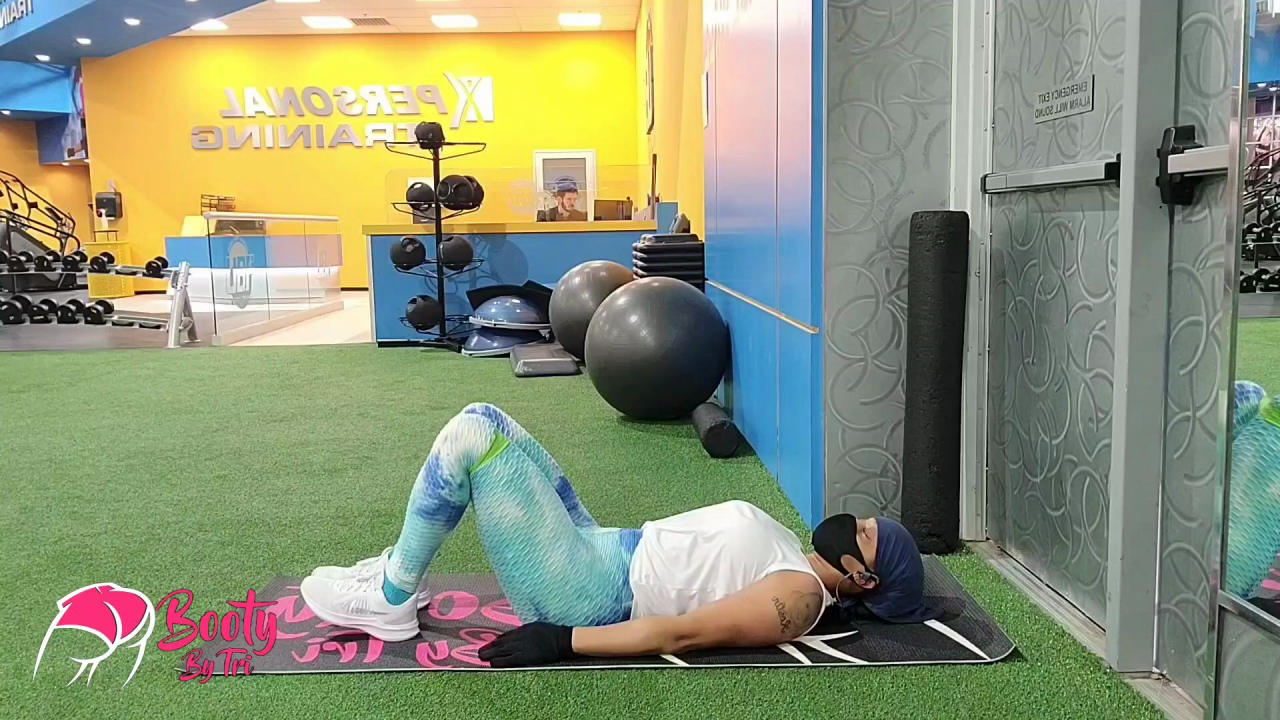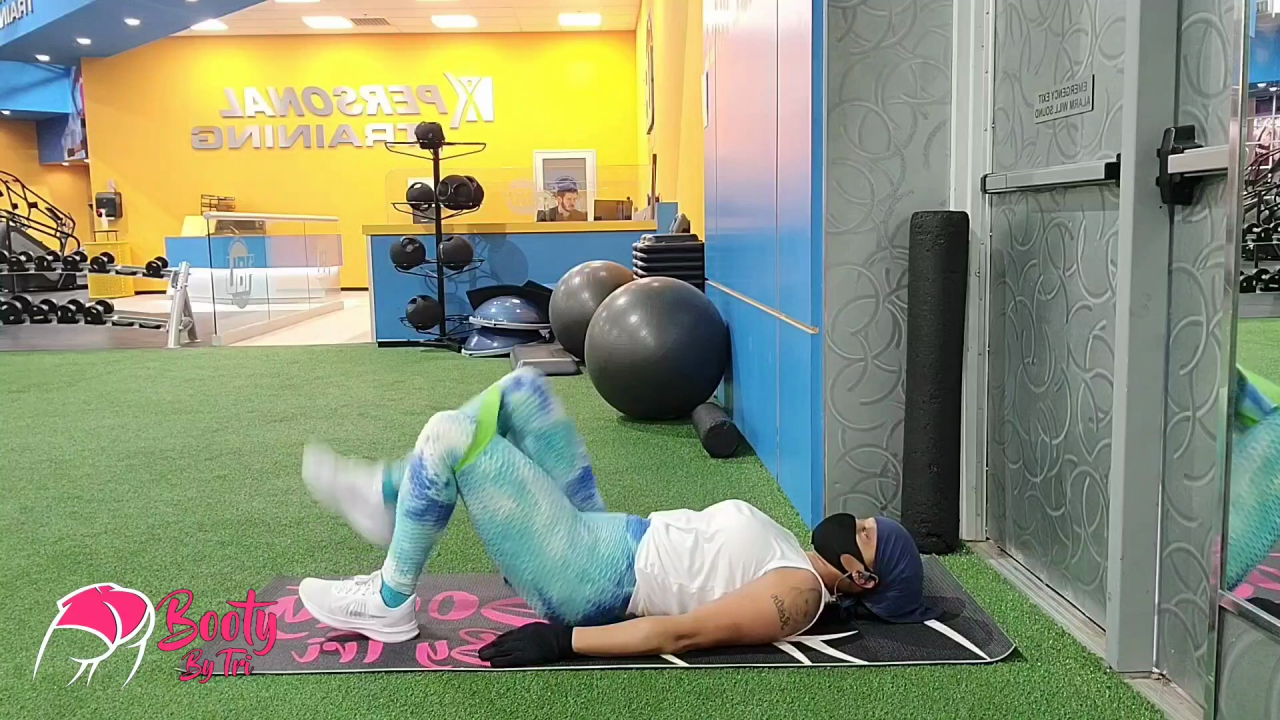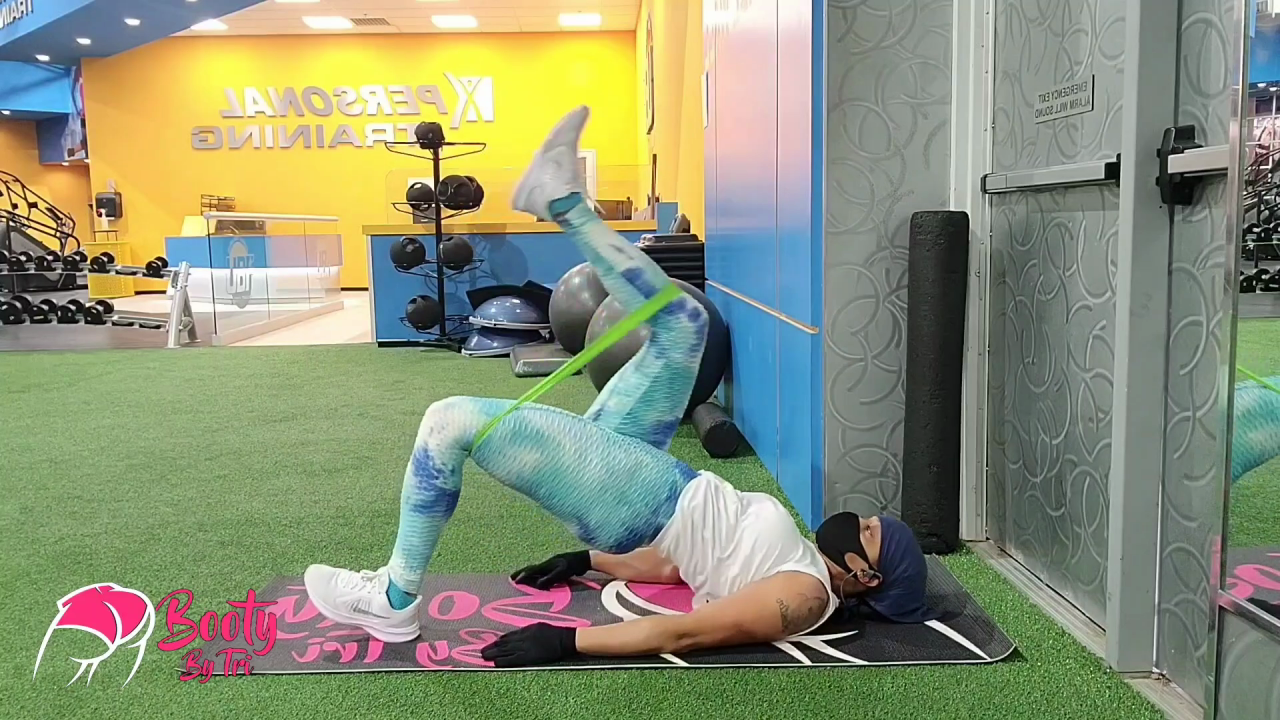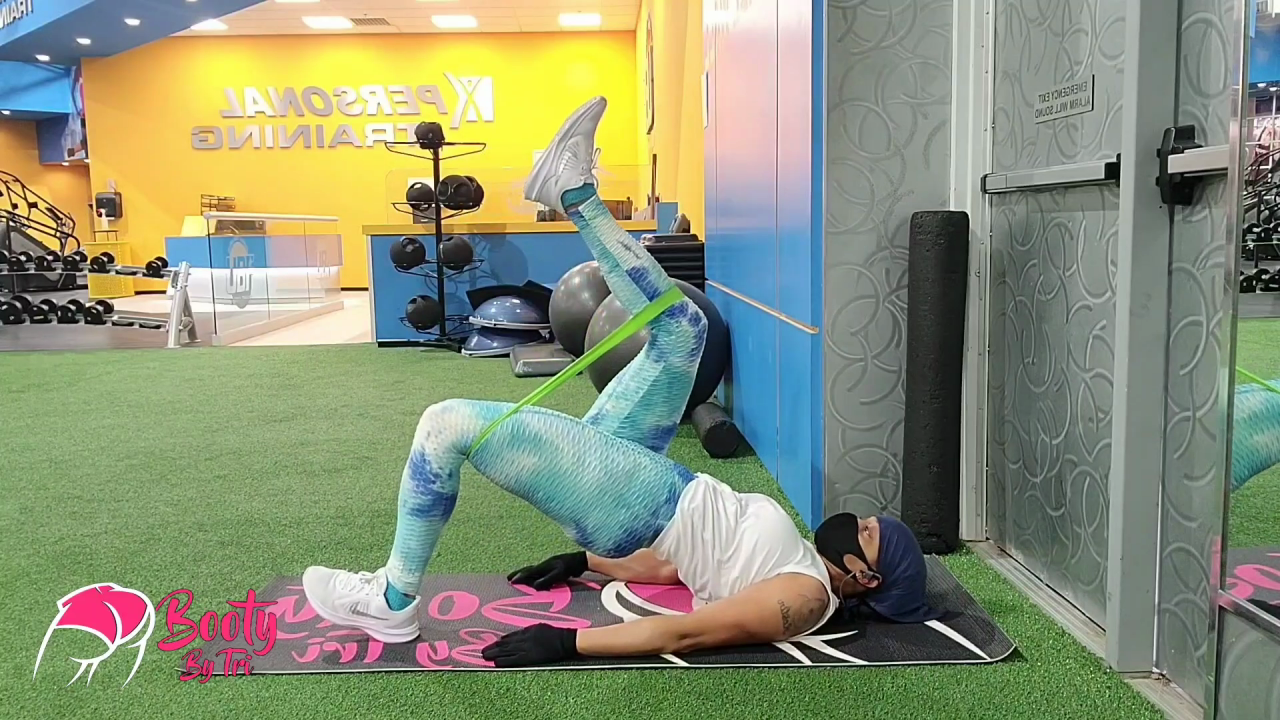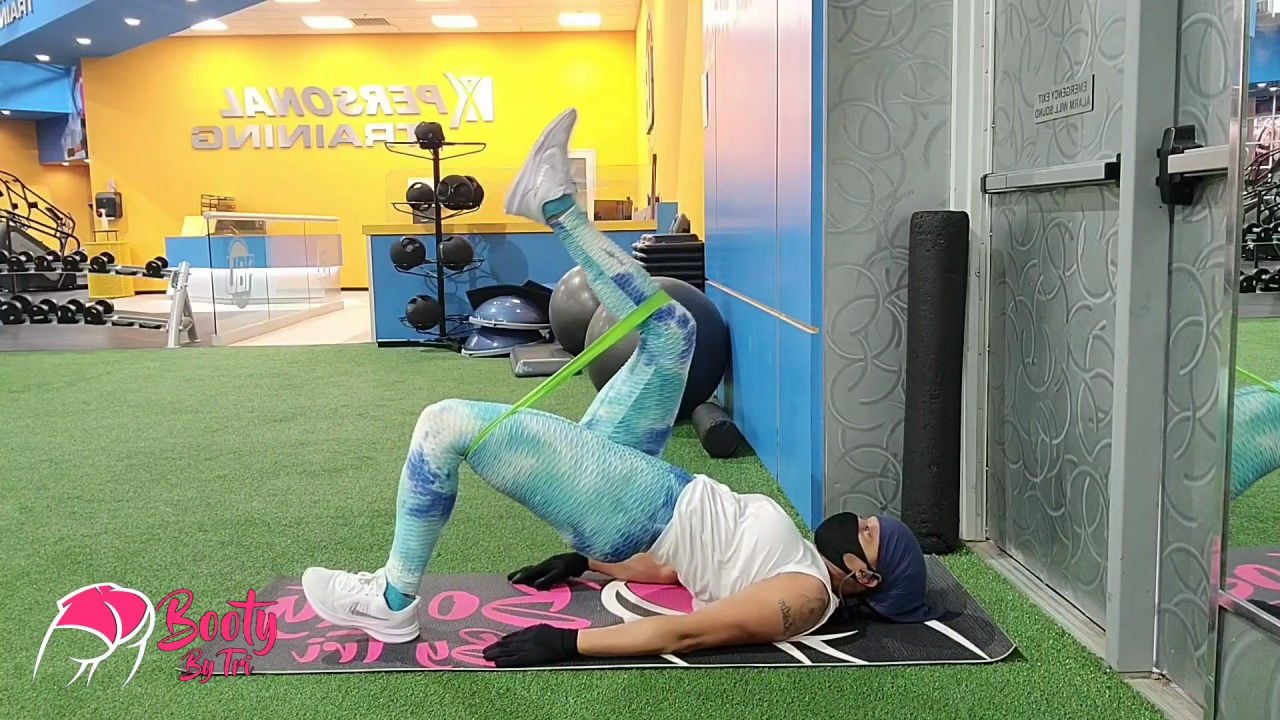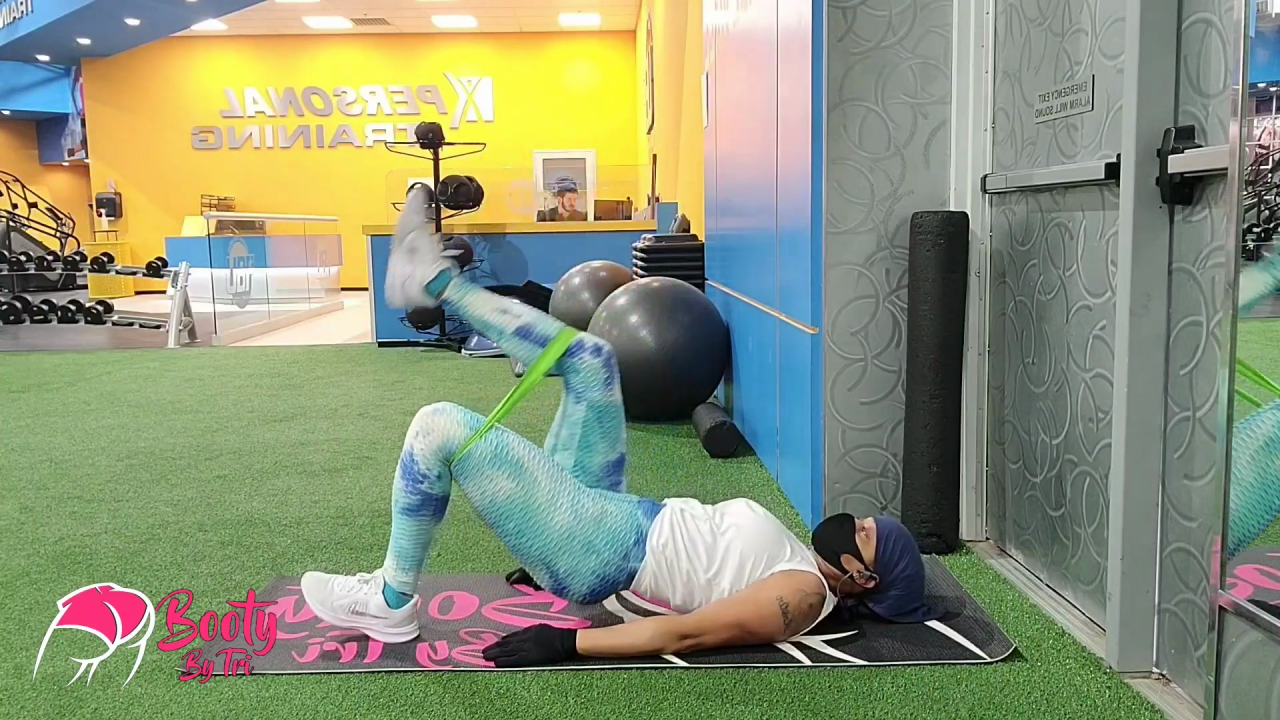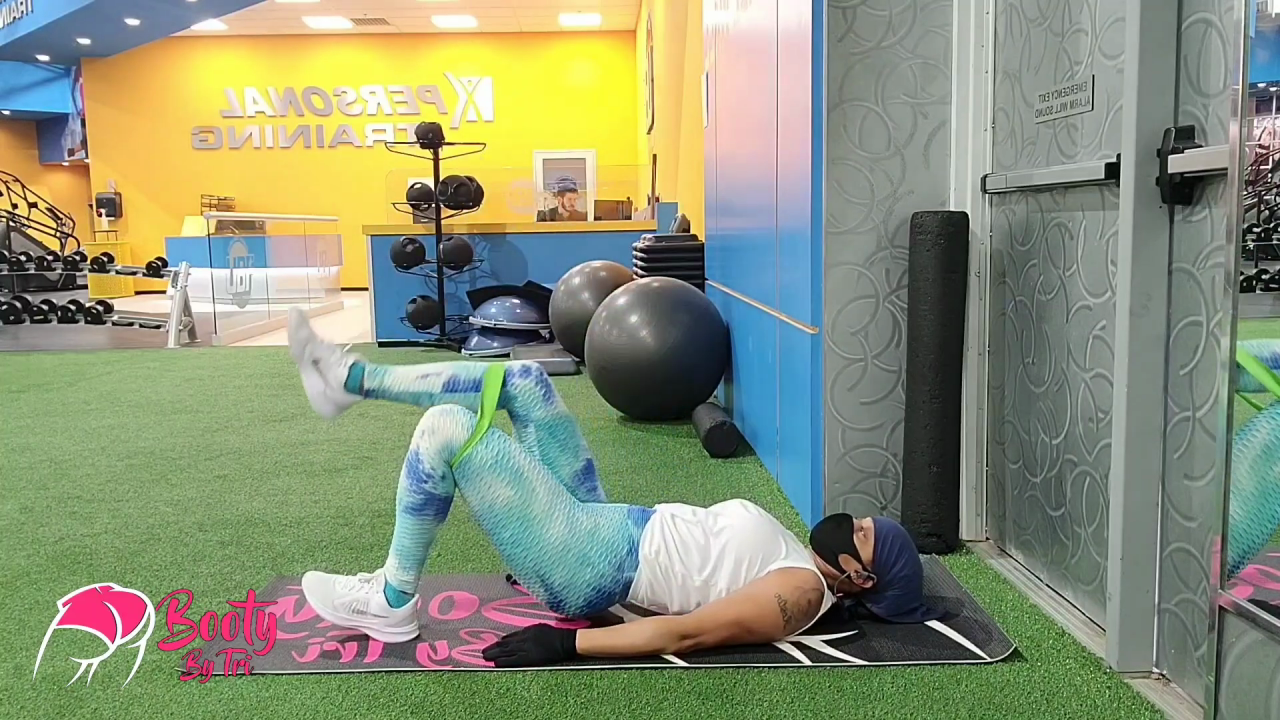
dt=0.5s
person 1, frame 1
left shoulder: (797, 600)
right shoulder: (788, 556)
left elbow: (680, 633)
left wrist: (562, 641)
left hip: (579, 591)
right hip: (600, 549)
left knee: (469, 436)
right knee: (483, 419)
left ankle: (389, 602)
right ankle: (402, 567)
person 1, frame 2
left shoulder: (796, 596)
right shoulder: (787, 556)
left elbow: (680, 631)
left wrist: (562, 641)
left hip: (584, 575)
right hip: (605, 535)
left knee: (449, 434)
right knee: (520, 389)
left ankle: (388, 603)
right ankle: (386, 499)
person 1, frame 3
left shoulder: (804, 597)
right shoulder: (802, 561)
left elbow: (681, 634)
left wrist: (566, 640)
right wrist: (587, 559)
left hip: (630, 497)
right hip: (636, 480)
left knee: (449, 421)
right knee: (683, 321)
left ankle: (393, 602)
right ankle: (561, 199)
person 1, frame 4
left shoulder: (805, 598)
right shoulder: (796, 559)
left elbow: (680, 633)
left wrist: (566, 641)
right wrist: (583, 561)
left hip: (631, 501)
right hip: (633, 474)
left knee: (447, 425)
right knee: (681, 326)
left ankle: (392, 604)
right ankle: (574, 193)
person 1, frame 5
left shoulder: (805, 599)
right shoulder: (801, 562)
left elbow: (684, 633)
left wrist: (567, 643)
right wrist: (585, 559)
left hip: (625, 505)
right hip: (629, 484)
left knee: (446, 424)
right knee: (671, 328)
left ankle: (391, 604)
right ankle: (554, 204)
person 1, frame 6
left shoulder: (801, 598)
right shoulder: (795, 561)
left elbow: (684, 633)
left wrist: (567, 643)
left hip: (593, 549)
right hip: (609, 516)
left knee: (439, 427)
right knee: (590, 357)
left ankle: (390, 607)
right ankle: (432, 280)
person 1, frame 7
left shoulder: (798, 596)
right shoulder: (793, 555)
left elbow: (685, 632)
left wrist: (568, 642)
left hip: (583, 565)
right hip: (598, 526)
left knee: (445, 426)
right knee: (522, 380)
left ankle: (390, 606)
right ankle: (348, 378)
